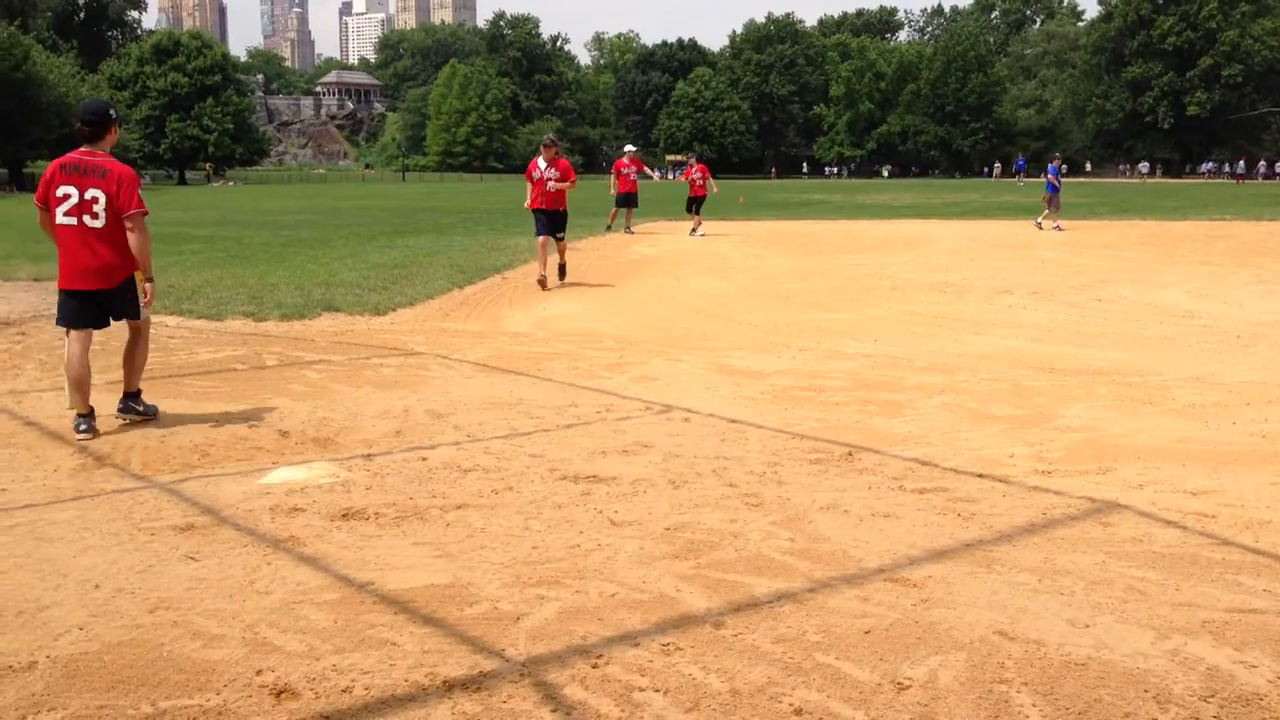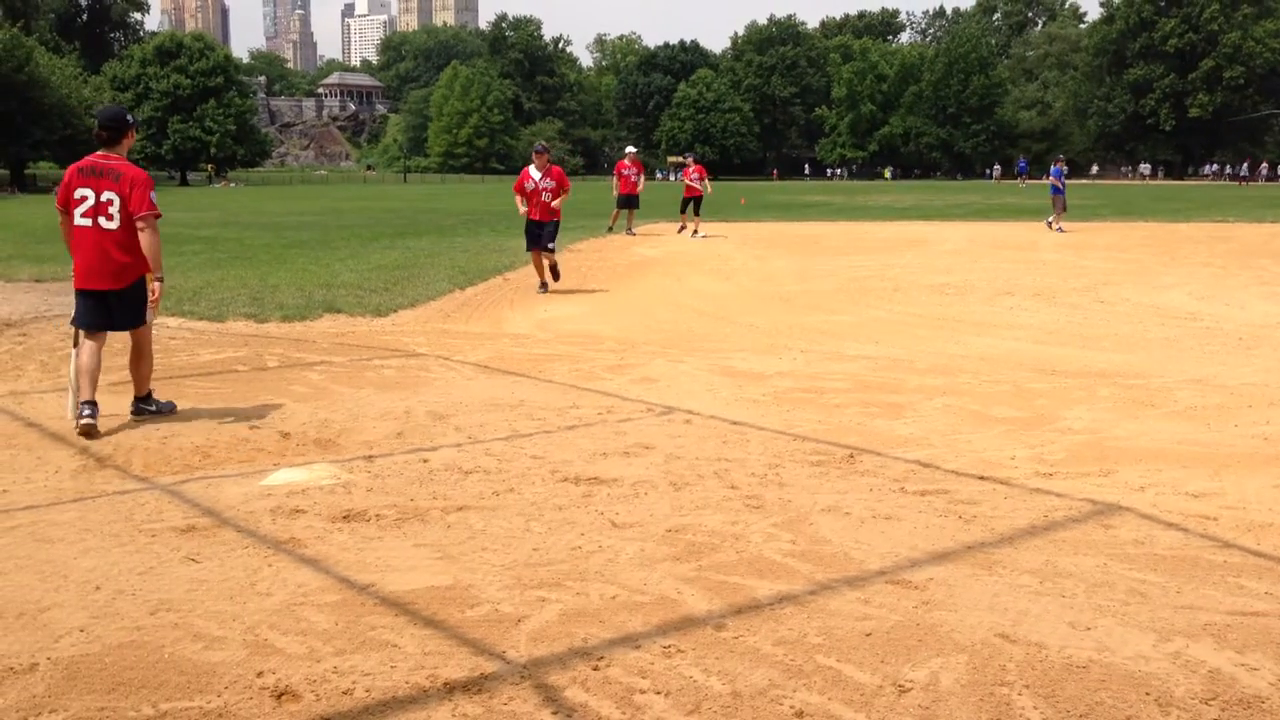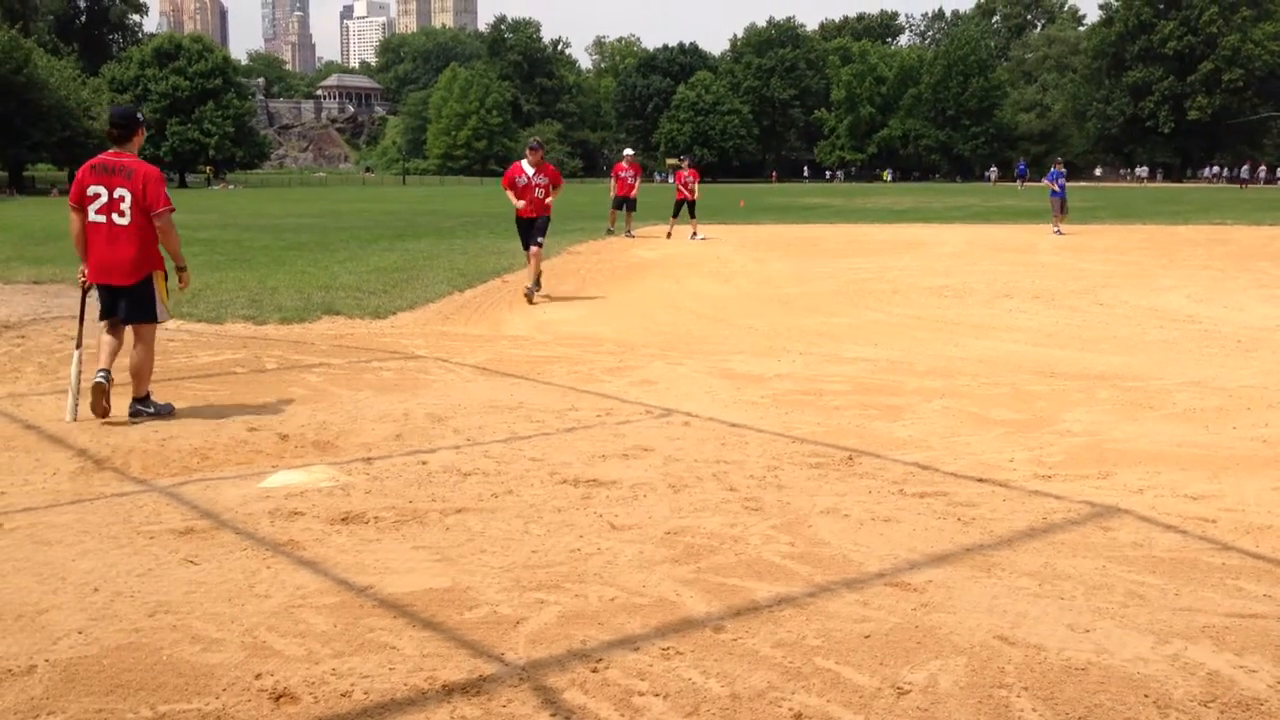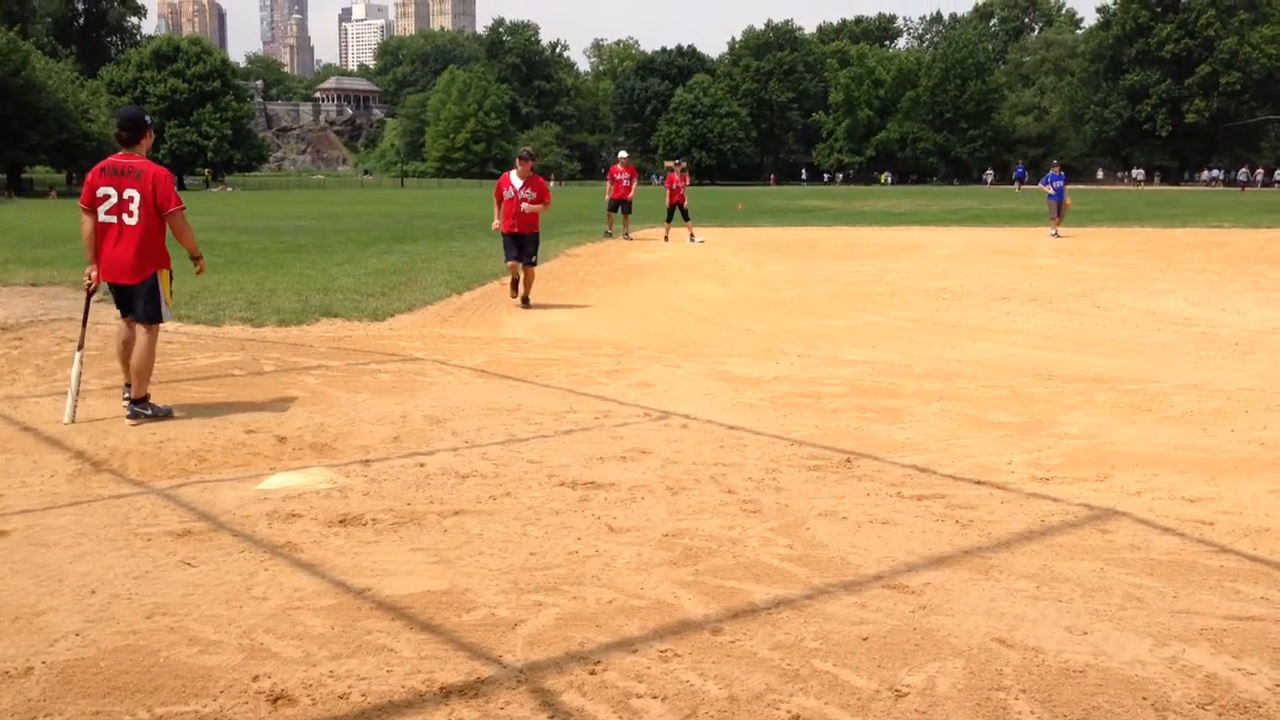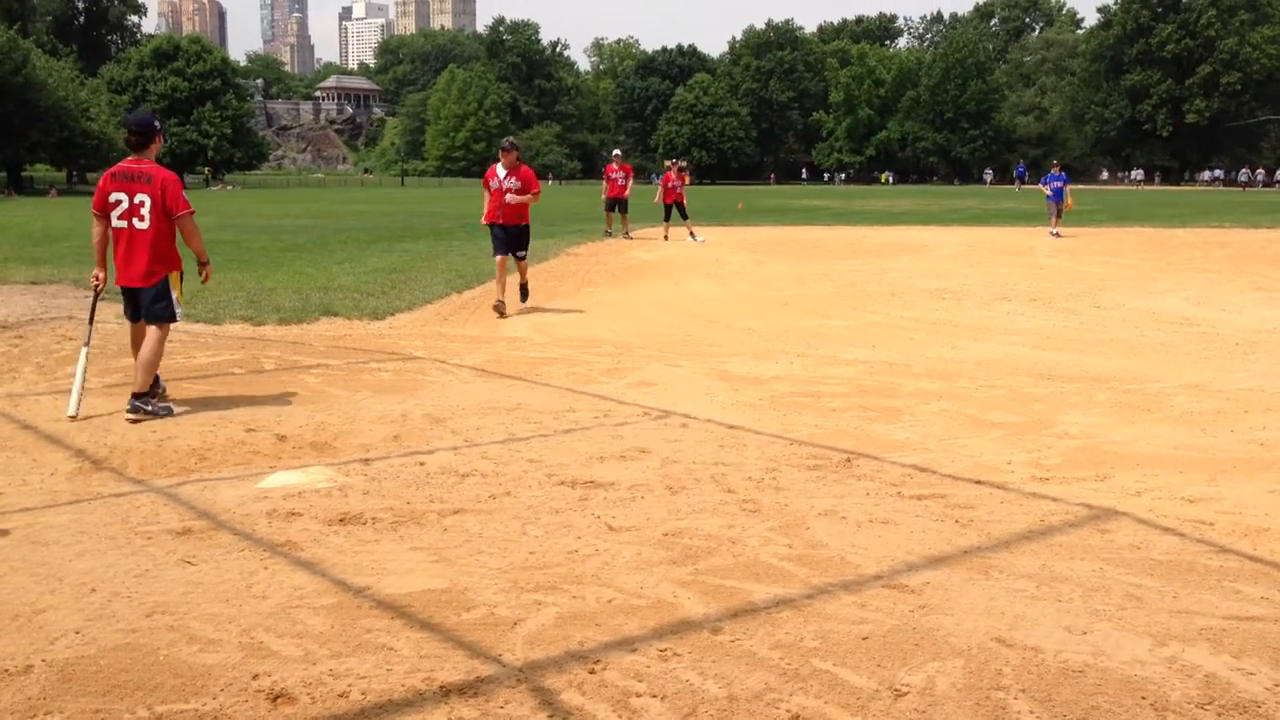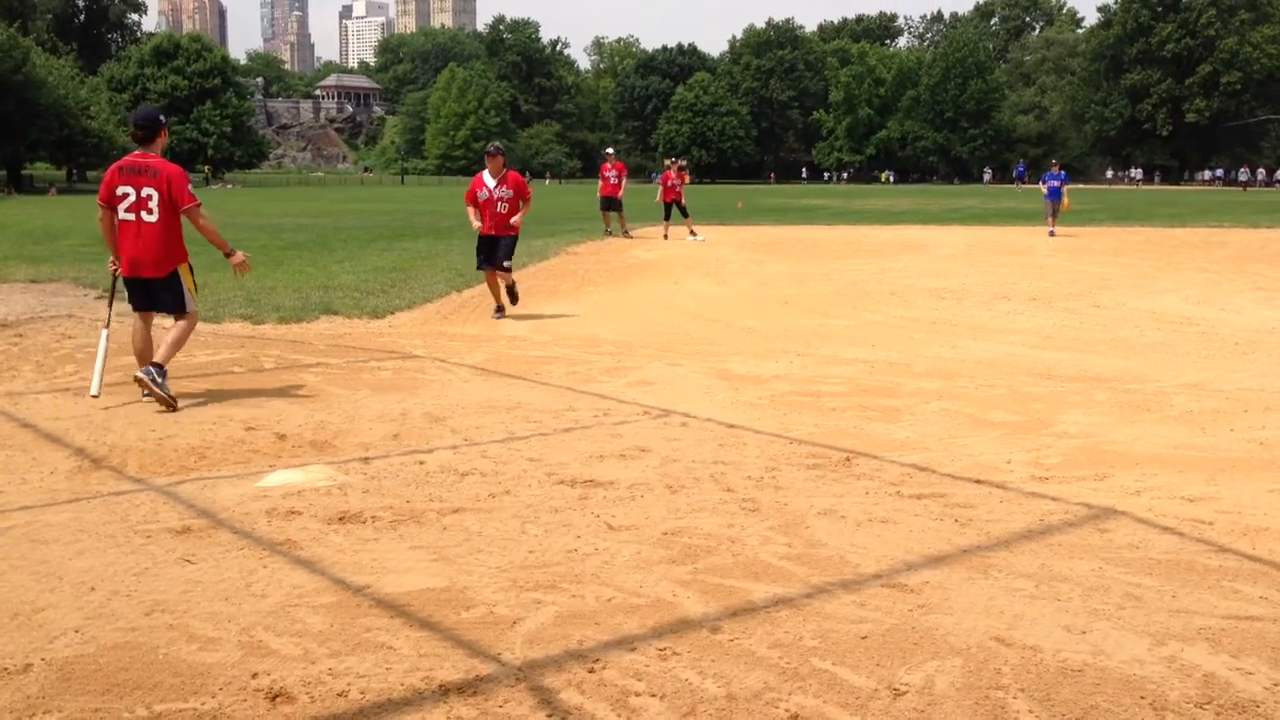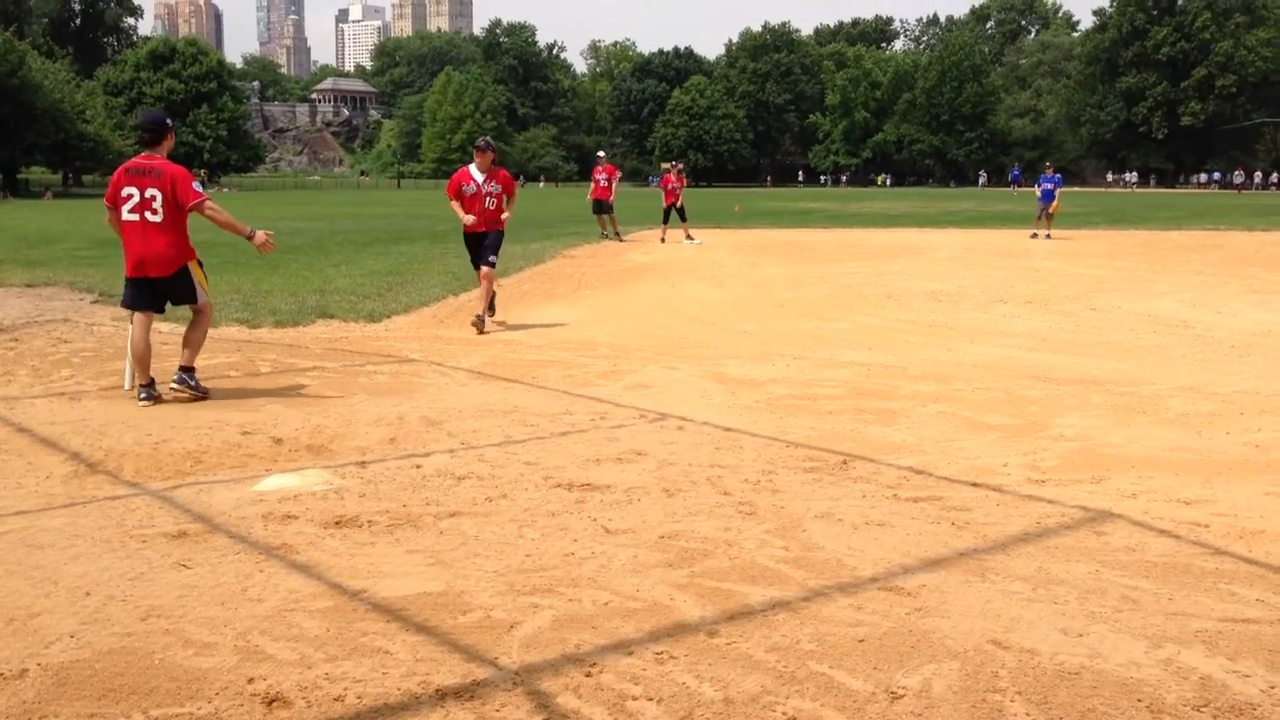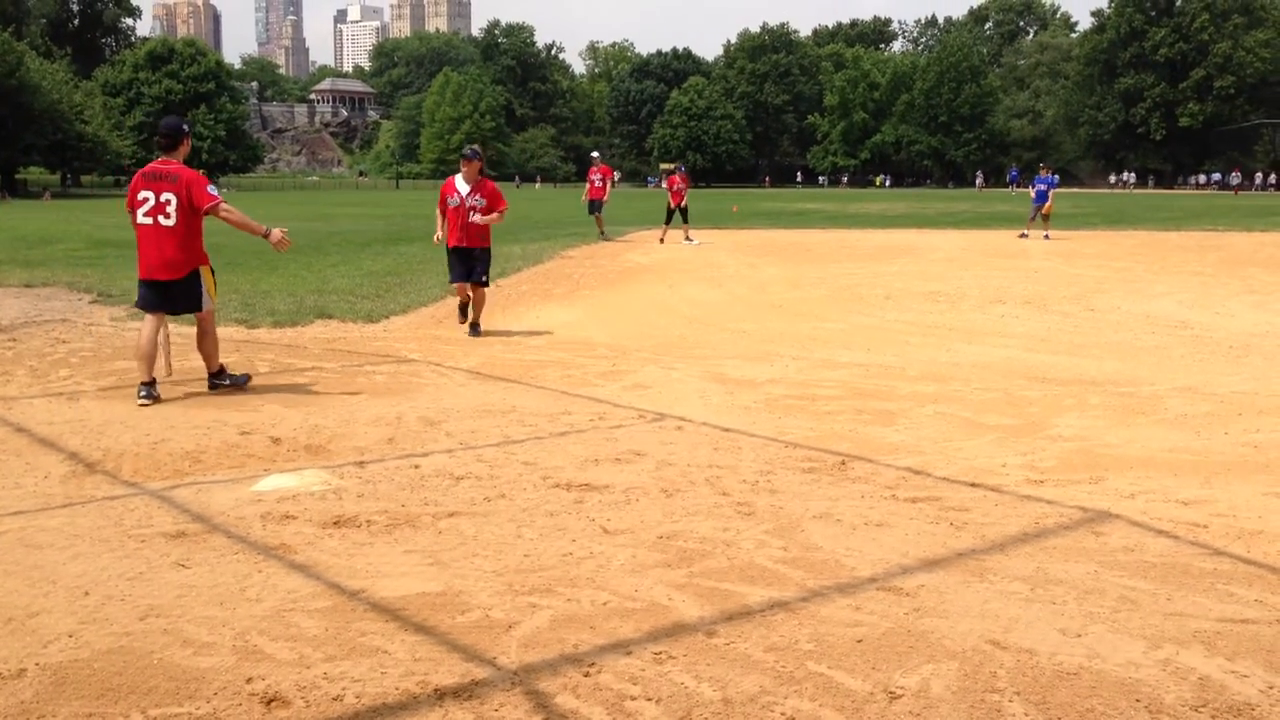
dt=0.2s
person 1, frame 1
left shoulder: (56, 169)
right shoulder: (122, 173)
left elbow: (45, 219)
right elbow: (134, 228)
right wrist: (148, 276)
left hip: (72, 272)
right hip: (117, 270)
left knee: (78, 341)
right knee: (139, 327)
left ankle: (83, 417)
right ankle: (130, 399)
person 1, frame 2
left shoulder: (74, 172)
right shoulder: (136, 177)
left elbow: (65, 221)
right elbow: (146, 229)
right wrist: (157, 276)
left hip: (87, 273)
right hip: (130, 272)
left knee: (91, 339)
right knee: (141, 335)
left ankle: (87, 407)
right ankle: (143, 400)
person 1, frame 3
left shoulder: (88, 170)
right shoulder: (148, 174)
left elbow: (76, 218)
right elbow: (163, 225)
left wrist: (85, 262)
right wrist: (181, 265)
left hip: (102, 267)
right hip: (140, 267)
left knee: (113, 325)
right knee: (144, 333)
left ankle: (102, 374)
right ankle: (140, 402)
person 1, frame 4
left shoulder: (98, 172)
right shoulder: (157, 174)
left elbow: (88, 219)
right elbow: (177, 222)
left wrist: (93, 263)
right wrist: (196, 254)
left hip: (112, 266)
right hip: (148, 266)
left knee: (129, 321)
right knee: (147, 330)
left ankle: (131, 386)
right ankle: (139, 403)
person 1, frame 5
left shoulder: (109, 177)
right shoulder: (166, 179)
left elbow: (99, 225)
right elbow: (186, 226)
left wrist: (100, 266)
right wrist: (204, 260)
left hip: (126, 269)
right hip: (159, 268)
left knee: (138, 325)
right knee: (156, 329)
left ankle: (148, 383)
right ankle: (139, 400)
person 1, frame 6
left shoulder: (116, 170)
right shoulder: (171, 172)
left elbow: (104, 216)
right elbow: (197, 218)
left wrist: (114, 253)
right wrist: (229, 251)
left hip: (131, 261)
right hip: (167, 260)
left knee: (142, 317)
right knee: (185, 318)
left ankle: (152, 378)
right ankle: (155, 370)
person 1, frame 7
left shoulder: (122, 173)
right shoulder: (176, 173)
left elbow: (112, 217)
right elbow: (208, 210)
right wrist: (251, 234)
left hip: (137, 262)
right hip: (174, 259)
left knee: (141, 321)
right knee: (203, 309)
left ankle: (145, 387)
right ankle: (185, 373)
person 1, frame 8
left shoulder: (140, 177)
right shoulder: (190, 178)
left elbow: (134, 219)
right elbow: (224, 212)
right wrist: (266, 232)
left hip: (150, 265)
right hip: (188, 263)
left knee: (151, 321)
right knee: (205, 319)
left ankle: (145, 386)
right ankle: (217, 376)
person 2, frame 1
left shoulder: (563, 163)
right shoulder: (534, 163)
left elbow: (573, 184)
right elbow: (529, 181)
left wrist: (558, 185)
right wrist: (528, 198)
left hip: (558, 209)
right hip: (539, 208)
left knee: (560, 241)
right knee: (542, 240)
left ankle: (562, 263)
right ankle: (543, 275)
person 2, frame 2
left shoulder: (556, 172)
right shoulder: (525, 173)
left elbow: (567, 190)
right elbow: (518, 193)
left wrist: (559, 201)
right wrist: (520, 207)
left hip: (551, 219)
right hip: (532, 219)
left knee: (547, 252)
right knee: (534, 252)
left ankle: (553, 264)
right ankle: (542, 281)
person 2, frame 3
left shoulder: (549, 169)
right shoulder: (516, 168)
left elbow: (558, 185)
right elbow: (507, 187)
left wrist: (552, 197)
right wrist: (515, 202)
left hip: (542, 215)
right hip: (523, 216)
left knee: (535, 249)
right knee: (529, 251)
left ankle: (531, 286)
right ankle: (537, 273)
person 2, frame 4
left shoulder: (539, 182)
right shoulder: (504, 179)
left elbow: (546, 205)
right elbow: (498, 200)
left wrist: (534, 208)
right wrist: (496, 219)
left hip: (530, 232)
right hip: (509, 231)
left knee: (528, 267)
right knee: (511, 265)
left ankle: (525, 297)
right ankle: (515, 278)
person 2, frame 5
left shoulder: (525, 171)
right shoulder: (491, 171)
left elbow: (535, 197)
left wrist: (517, 198)
right wrist: (485, 212)
left hip: (519, 224)
right hip: (497, 223)
left knee: (520, 260)
right knee: (500, 260)
left ankle: (523, 282)
right ankle: (500, 301)
person 2, frame 6
left shoulder: (515, 178)
right shoulder: (477, 180)
left elbow: (527, 200)
right elbow: (470, 205)
left wrist: (520, 216)
right wrist: (474, 221)
left hip: (508, 233)
right hip: (486, 234)
left knee: (502, 272)
right knee: (488, 272)
left ankle: (510, 284)
right ankle: (499, 305)
person 2, frame 7
left shoulder: (502, 175)
right shoulder: (462, 174)
left elbow: (512, 194)
right elbow: (452, 198)
left wrist: (508, 211)
right wrist: (463, 216)
left hip: (494, 230)
right hip: (471, 231)
left knee: (486, 271)
right knee: (481, 272)
left ankle: (481, 315)
right ankle: (490, 294)
person 2, frame 8
left shoulder: (489, 187)
right shoulder: (449, 184)
left elbow: (501, 213)
right elbow: (441, 209)
left wrist: (486, 219)
right wrist: (439, 230)
left hip: (480, 246)
right hip: (455, 245)
left knee: (478, 287)
right knee: (459, 287)
left ankle: (475, 322)
right ankle: (465, 300)
